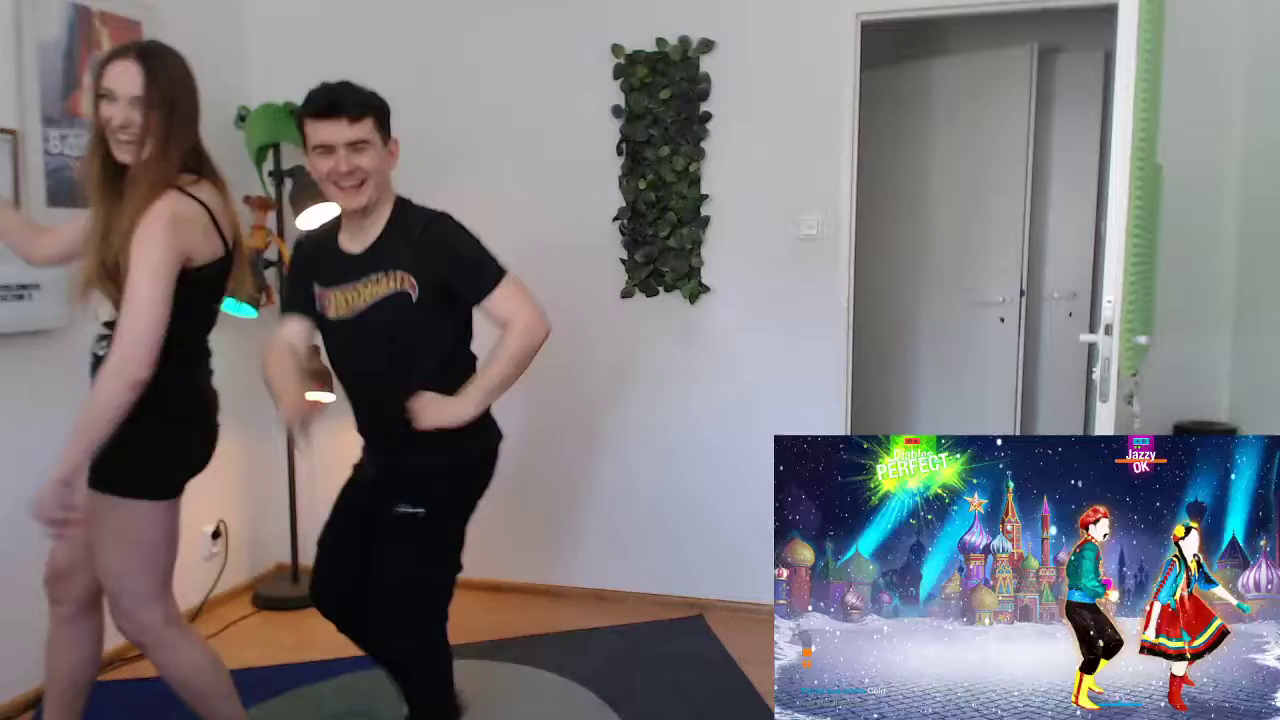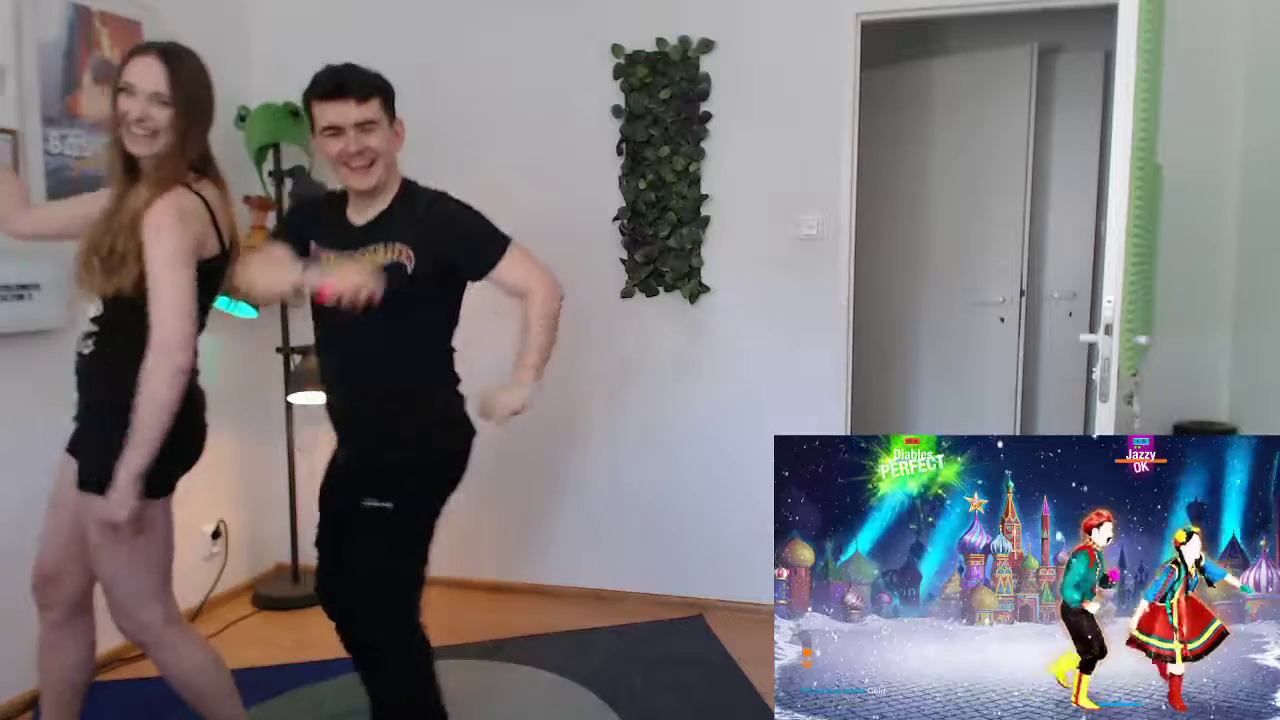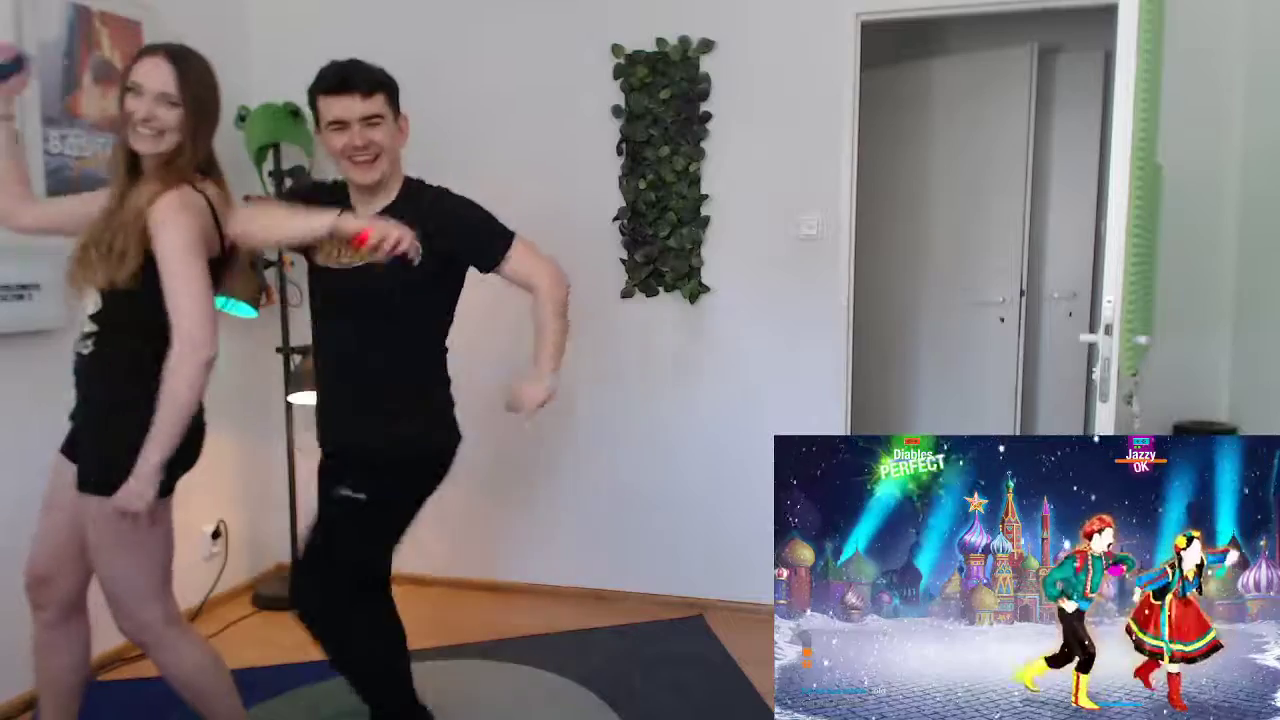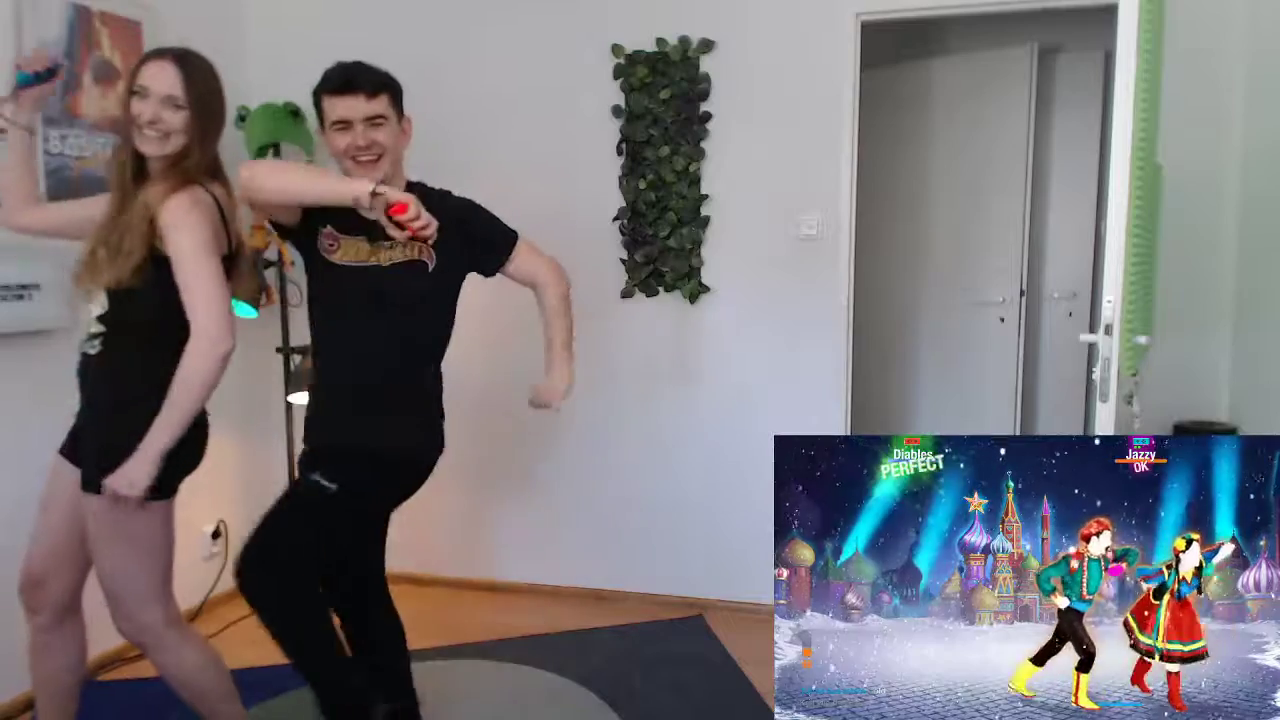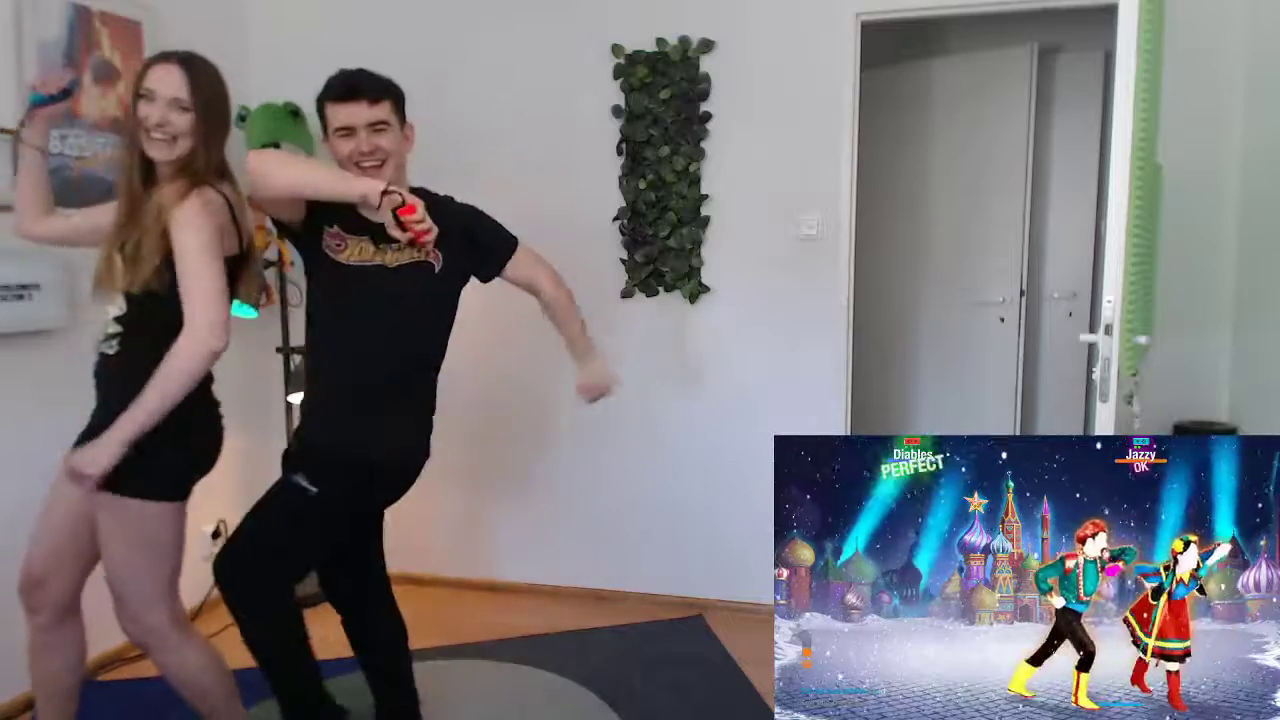
dt=0.1s
person 1, frame 1
left shoulder: (168, 212)
right shoulder: (137, 197)
left elbow: (134, 358)
left wrist: (65, 475)
left hip: (155, 423)
right hip: (132, 418)
left knee: (145, 617)
right knee: (69, 580)
person 1, frame 2
left shoulder: (172, 207)
right shoulder: (140, 194)
left elbow: (171, 350)
left wrist: (128, 473)
left hip: (140, 425)
right hip: (114, 413)
left knee: (145, 616)
right knee: (57, 584)
person 1, frame 3
left shoulder: (176, 204)
right shoulder: (134, 198)
left elbow: (197, 341)
left wrist: (150, 465)
left hip: (137, 420)
right hip: (109, 414)
left knee: (146, 618)
person 1, frame 4
left shoulder: (185, 204)
right shoulder: (137, 199)
left elbow: (214, 336)
left wrist: (150, 454)
left hip: (141, 420)
right hip: (110, 416)
left knee: (145, 619)
person 1, frame 5
left shoulder: (197, 205)
right shoulder: (148, 202)
left elbow: (208, 333)
right elbow: (37, 224)
left wrist: (117, 438)
right wrist: (33, 135)
left hip: (161, 427)
right hip: (129, 413)
left knee: (149, 620)
right knee: (44, 588)
person 2, frame 1
left shoulder: (434, 239)
right shoulder: (309, 253)
left elbow: (528, 322)
right elbow: (285, 347)
left wrist: (465, 401)
right wrist: (289, 392)
left hip: (448, 458)
right hip: (384, 457)
left knee: (405, 611)
right knee: (335, 589)
person 2, frame 2
left shoulder: (438, 218)
right shoulder: (313, 220)
left elbow: (542, 288)
right elbow: (250, 274)
left wrist: (523, 382)
right wrist: (312, 277)
left hip: (420, 450)
right hip: (356, 449)
left knee: (381, 606)
right knee: (340, 591)
person 2, frame 3
left shoulder: (443, 213)
right shoulder: (316, 207)
left elbow: (546, 277)
right elbow: (243, 226)
left wrist: (543, 373)
right wrist: (340, 225)
left hip: (408, 444)
right hip: (347, 442)
left knee: (320, 590)
right knee: (352, 589)
person 2, frame 4
left shoulder: (448, 216)
right shoulder: (321, 204)
left elbow: (546, 275)
right elbow: (250, 180)
left wrist: (560, 369)
right wrist: (368, 196)
left hip: (393, 443)
right hip: (338, 440)
left knee: (266, 571)
right knee: (352, 587)
person 2, frame 5
left shoulder: (450, 223)
right shoulder: (318, 213)
left elbow: (540, 278)
right elbow: (259, 170)
left wrist: (587, 359)
right wrist: (375, 194)
left hip: (379, 448)
right hip: (329, 442)
left knee: (245, 573)
right knee: (356, 588)
person 3, frame 1
left shoulder: (1083, 548)
right shoulder: (1089, 549)
left elbow: (1071, 573)
right elbow: (1085, 580)
left wrist: (1102, 584)
right wrist: (1107, 592)
left hip: (1090, 606)
right hip: (1078, 607)
left knee: (1115, 642)
right knee: (1093, 651)
left ankle: (1088, 679)
right ankle: (1079, 696)
person 3, frame 2
left shoulder: (1097, 553)
right shoulder: (1083, 555)
left elbow: (1099, 582)
right elbow: (1067, 587)
left wrist: (1110, 578)
right wrist: (1084, 603)
left hip: (1082, 608)
right hip: (1072, 610)
left knee: (1099, 650)
right knee: (1090, 652)
left ankle: (1060, 667)
right ankle: (1079, 697)
person 3, frame 3
left shoulder: (1104, 556)
right shoulder: (1076, 559)
left elbow: (1129, 560)
right elbow: (1048, 580)
left wrist: (1123, 566)
right wrist: (1061, 600)
left hip: (1079, 612)
right hip: (1070, 612)
left knee: (1068, 654)
right knee: (1088, 652)
left ankle: (1027, 674)
right ankle: (1079, 697)
person 3, frame 4
left shoulder: (1104, 558)
right shoulder: (1072, 560)
left elbow: (1133, 553)
right elbow: (1043, 576)
left wrist: (1123, 564)
right wrist: (1055, 596)
left hip: (1078, 613)
right hip: (1069, 612)
left knee: (1051, 649)
right knee: (1088, 652)
left ankle: (1018, 681)
right ankle: (1079, 697)
person 3, frame 5
left shoulder: (1102, 558)
right shoulder: (1068, 561)
left elbow: (1131, 552)
right elbow: (1040, 575)
left wrist: (1120, 564)
right wrist: (1051, 595)
left hip: (1075, 614)
right hip: (1066, 613)
left knee: (1048, 650)
right knee: (1088, 651)
left ankle: (1017, 683)
right ankle: (1079, 697)
person 4, frame 1
left shoulder: (1195, 560)
right shoulder: (1174, 564)
left elbow: (1211, 584)
right elbow: (1160, 595)
left wrist: (1236, 603)
right wrist: (1151, 625)
left hip: (1186, 606)
right hip: (1171, 610)
left knee: (1207, 634)
right knee: (1183, 649)
left ankle: (1180, 673)
right ankle: (1174, 695)
person 4, frame 2
left shoulder: (1199, 560)
right shoulder: (1173, 569)
left elbow: (1219, 572)
right elbow: (1151, 593)
left wrist: (1241, 585)
right wrist: (1136, 618)
left hip: (1184, 605)
right hip: (1167, 609)
left knee: (1202, 636)
right knee: (1180, 649)
left ankle: (1163, 663)
right ankle: (1175, 695)
person 4, frame 3
left shoulder: (1202, 561)
right shoulder: (1170, 571)
left elbow: (1233, 553)
right elbow: (1141, 580)
left wrist: (1225, 564)
right wrist: (1137, 596)
left hip: (1183, 607)
right hip: (1165, 608)
right knee: (1175, 650)
left ankle: (1143, 671)
right ankle: (1174, 695)
person 4, frame 4
left shoulder: (1200, 562)
right shoulder: (1166, 572)
left elbow: (1229, 546)
right elbow: (1140, 572)
left wrist: (1214, 562)
right wrist: (1145, 585)
left hip: (1180, 606)
right hip: (1163, 607)
right knee: (1172, 649)
left ankle: (1137, 677)
right ankle: (1174, 695)
person 4, frame 5
left shoulder: (1198, 562)
right shoulder: (1164, 572)
left elbow: (1226, 547)
right elbow: (1139, 570)
left wrist: (1208, 564)
right wrist: (1148, 584)
left hip: (1179, 607)
right hip: (1161, 608)
left knee: (1152, 643)
right knee: (1173, 649)
left ankle: (1137, 678)
right ankle: (1174, 695)
